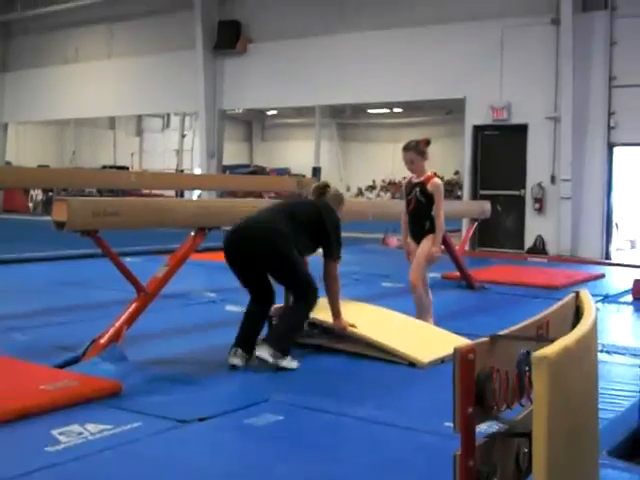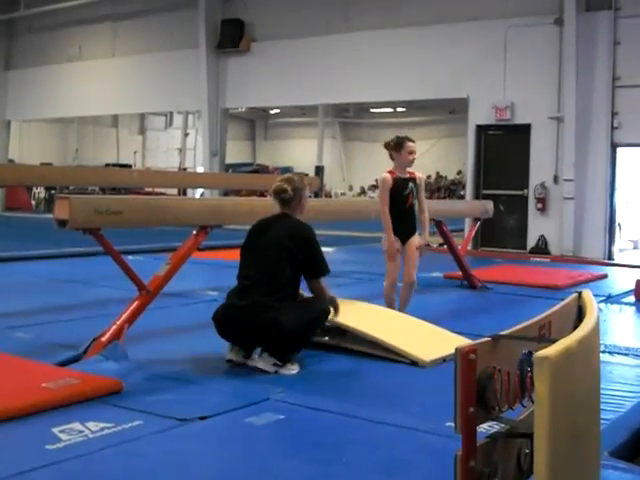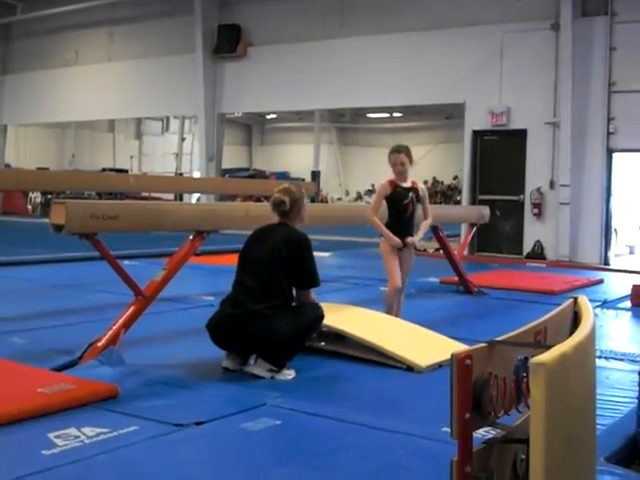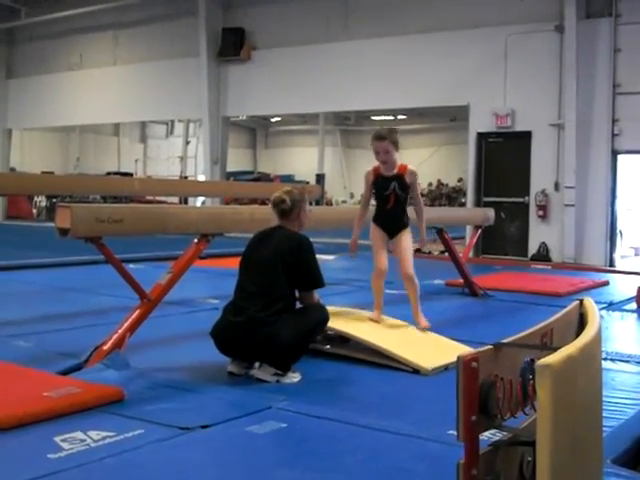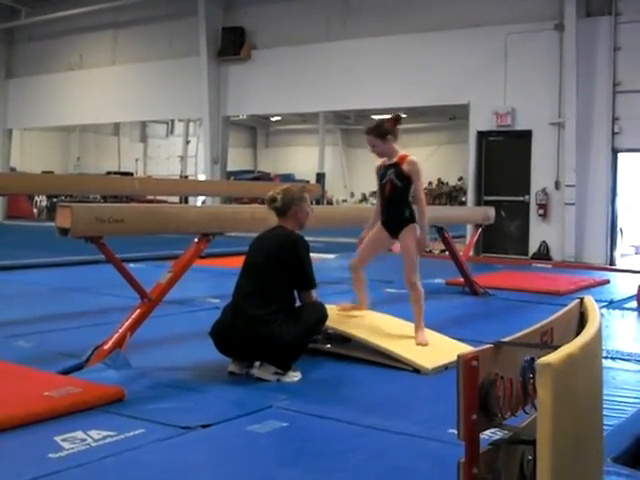
dt=1s
person 1, frame 1
left shoulder: (296, 206)
right shoulder: (329, 215)
left elbow: (294, 260)
right elbow: (331, 275)
left wrist: (287, 304)
right wrist: (337, 317)
left hip: (235, 239)
right hip: (265, 242)
left knee: (262, 295)
right knee: (307, 293)
left ankle: (240, 350)
right ankle: (274, 348)
person 1, frame 2
left shoulder: (258, 226)
right shoulder: (302, 231)
right elbow: (316, 287)
left wrist: (294, 293)
right wrist: (331, 299)
right hip: (265, 323)
right knee: (320, 307)
left ankle: (241, 349)
right ankle: (274, 357)
person 1, frame 3
left shoulder: (258, 234)
right shoulder: (298, 239)
right elbow: (304, 298)
right wrist: (310, 301)
right hip: (260, 330)
right knee: (314, 312)
left ankle: (238, 355)
right ankle: (269, 362)
person 1, frame 4
left shoulder: (258, 238)
right shoulder: (299, 242)
right elbow: (308, 300)
right wrist: (315, 301)
right hip: (262, 336)
right knee: (319, 313)
left ankle: (242, 361)
right ankle: (274, 367)
person 1, frame 5
left shoulder: (262, 238)
right shoulder: (295, 242)
right elbow: (307, 299)
right wrist: (315, 301)
right hip: (261, 336)
right knee: (317, 312)
left ankle: (243, 361)
right ankle: (274, 366)
person 2, frame 1
left shoulder: (434, 183)
right shoulder: (407, 184)
left elbow: (439, 216)
left wrist: (437, 245)
right wrist: (404, 240)
left hip: (428, 235)
right hip: (413, 237)
left knee: (414, 281)
right knee: (421, 282)
left ankle: (421, 320)
right ankle: (428, 319)
person 2, frame 2
left shoulder: (418, 178)
right shoulder: (387, 178)
left elbow: (423, 210)
right elbow: (384, 211)
left wrist: (424, 236)
right wrist: (390, 239)
left hip: (412, 233)
right hip: (394, 233)
left knee: (410, 280)
right knee: (392, 279)
left ankle: (401, 314)
person 2, frame 3
left shoulder: (419, 189)
right shoulder: (387, 187)
left elbow: (428, 218)
right elbow: (372, 215)
left wrist: (417, 237)
right wrist: (389, 236)
left hip: (407, 242)
right hip: (390, 240)
left knee: (402, 286)
right knee: (395, 285)
person 2, frame 4
left shoulder: (409, 173)
right shoulder: (371, 174)
left elbow: (417, 203)
right elbow: (365, 204)
left wrist: (422, 231)
right wrist: (355, 234)
left hip: (402, 227)
right hip: (379, 226)
left knee: (408, 273)
right knee: (381, 268)
left ankle: (417, 315)
right ankle: (378, 309)
person 2, frame 5
left shoulder: (409, 163)
right shoulder: (380, 167)
left elbow: (420, 199)
left wrist: (423, 232)
right wrist: (367, 229)
left hip: (406, 224)
right hip: (385, 224)
left knee: (412, 279)
right knee: (355, 265)
left ankle: (420, 327)
right ankle: (361, 300)
